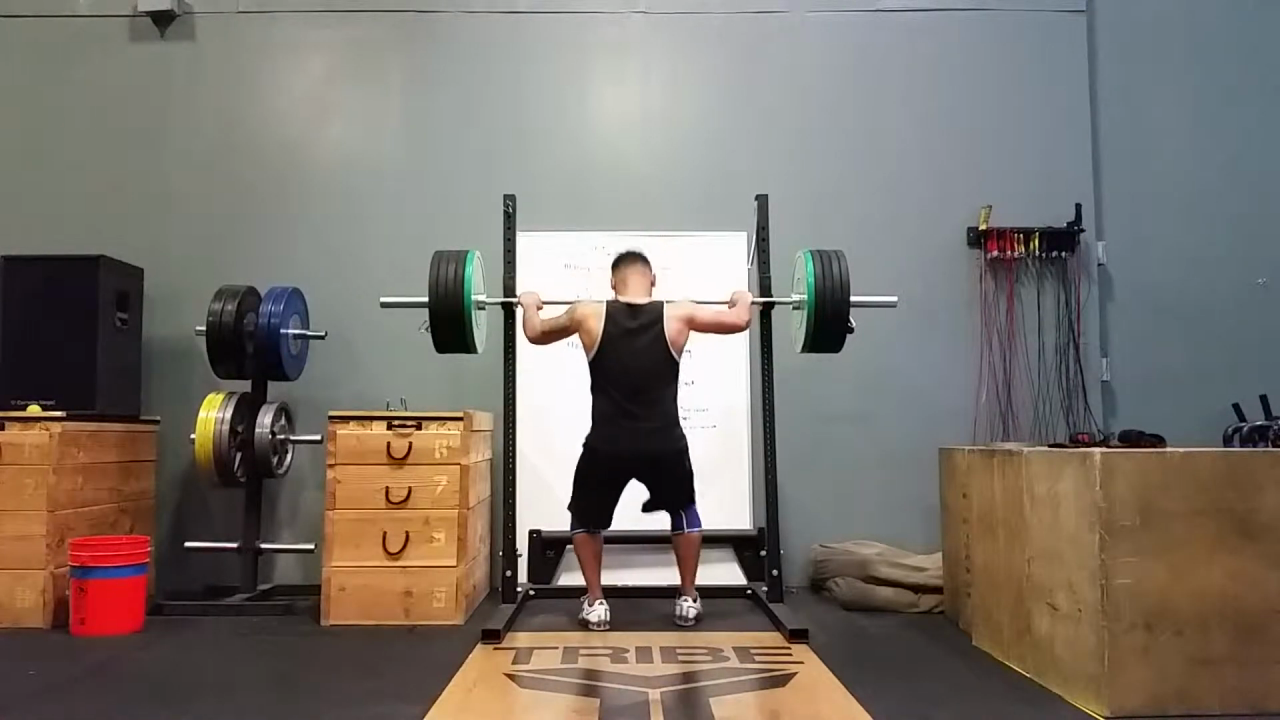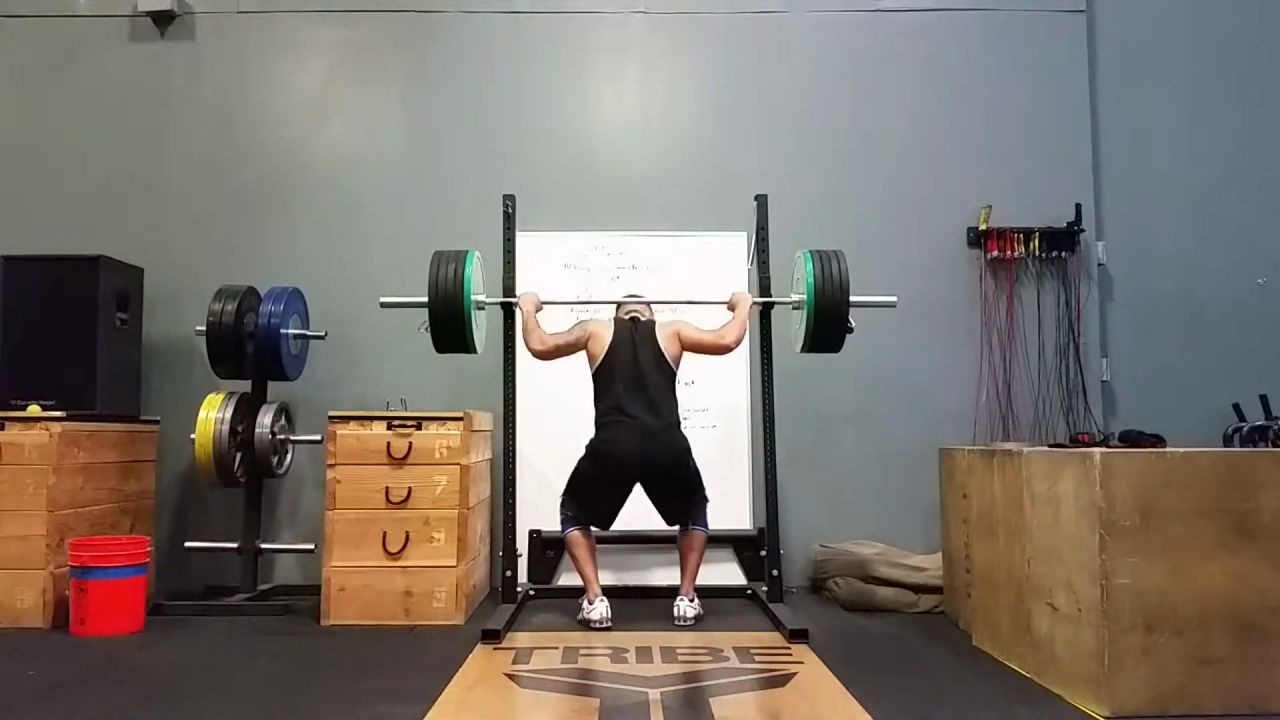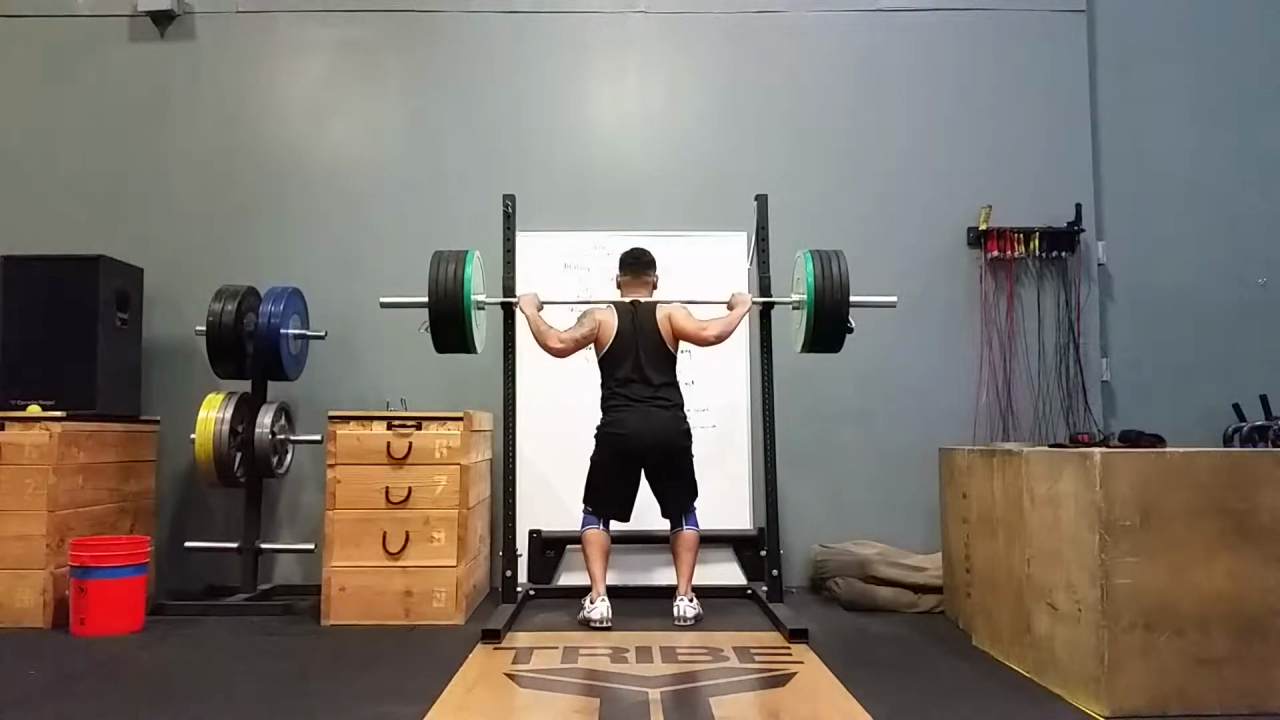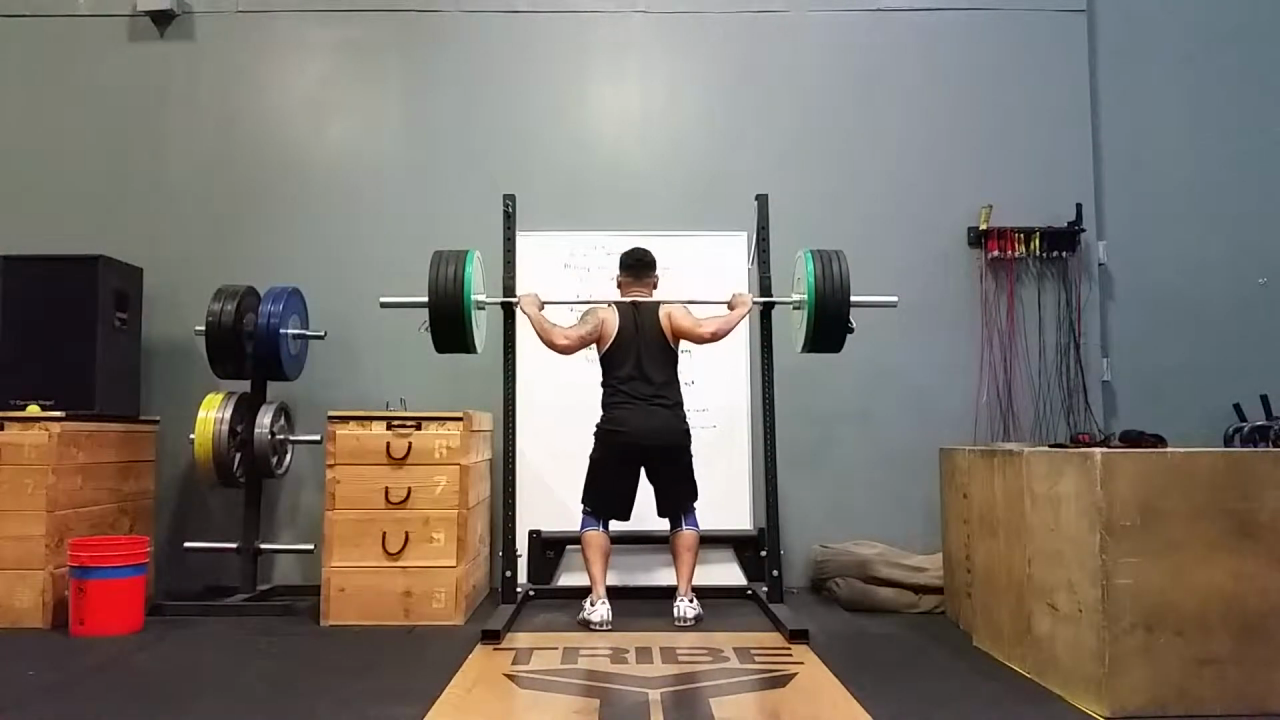
dt=0.5s
person 1, frame 1
left shoulder: (589, 315)
right shoulder: (677, 316)
left elbow: (535, 333)
right elbow: (738, 321)
left wrist: (529, 303)
right wrist: (742, 300)
left hip: (607, 443)
right hip: (664, 443)
left knee: (585, 518)
right knee: (683, 512)
left ankle: (595, 603)
right ankle: (687, 599)
person 1, frame 2
left shoulder: (597, 331)
right shoulder: (671, 332)
left elbow: (540, 346)
right elbow: (727, 341)
left wrist: (528, 310)
right wrist: (742, 307)
left hip: (611, 447)
right hip: (667, 447)
left knee: (574, 514)
right knee: (694, 513)
left ankle: (594, 601)
right ankle: (687, 598)
person 1, frame 3
left shoulder: (601, 317)
right shoulder: (670, 313)
left elbow: (557, 345)
right elbow: (709, 335)
left wrist: (530, 310)
right wrist: (740, 308)
left hip: (618, 430)
right hip: (669, 429)
left knee: (597, 514)
right knee: (682, 512)
left ankle: (598, 600)
right ankle: (684, 599)
person 1, frame 4
left shoulder: (603, 316)
right shoulder: (671, 313)
left elbow: (562, 341)
right elbow: (706, 331)
left wrist: (532, 311)
right wrist: (741, 309)
left hip: (618, 429)
right hip: (669, 428)
left knee: (595, 514)
right knee: (682, 513)
left ankle: (598, 602)
right ankle: (684, 599)
